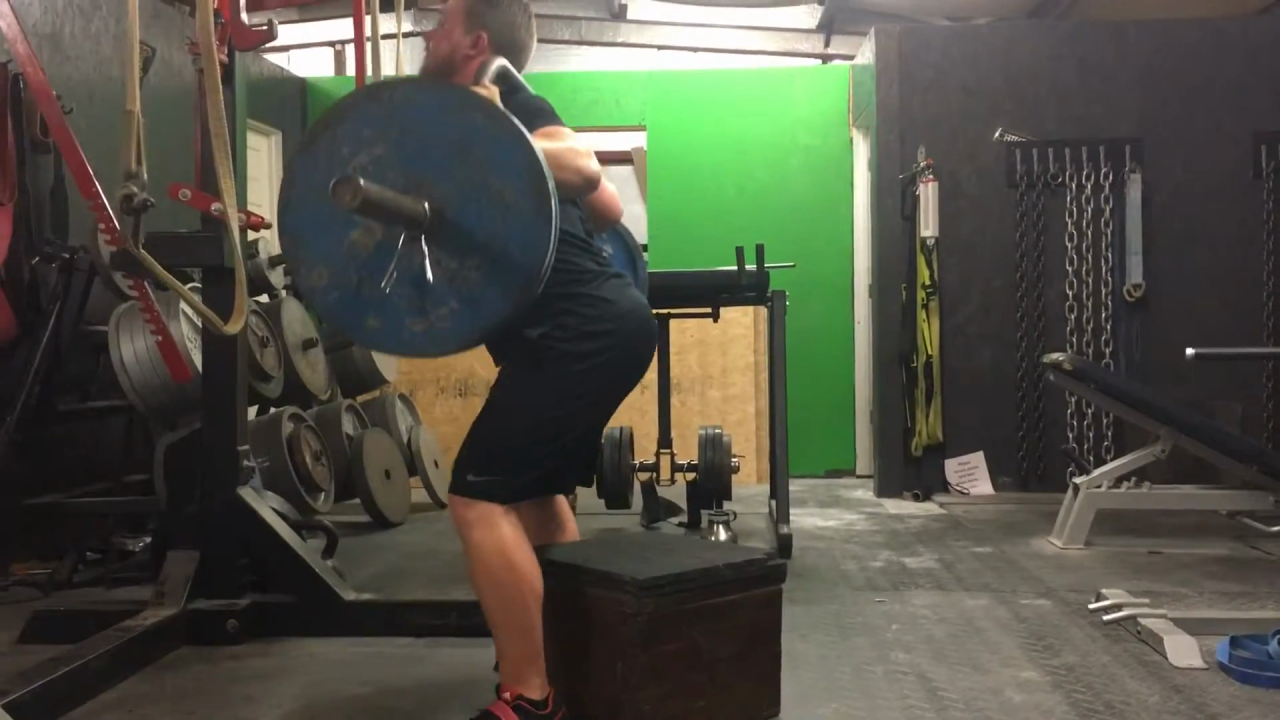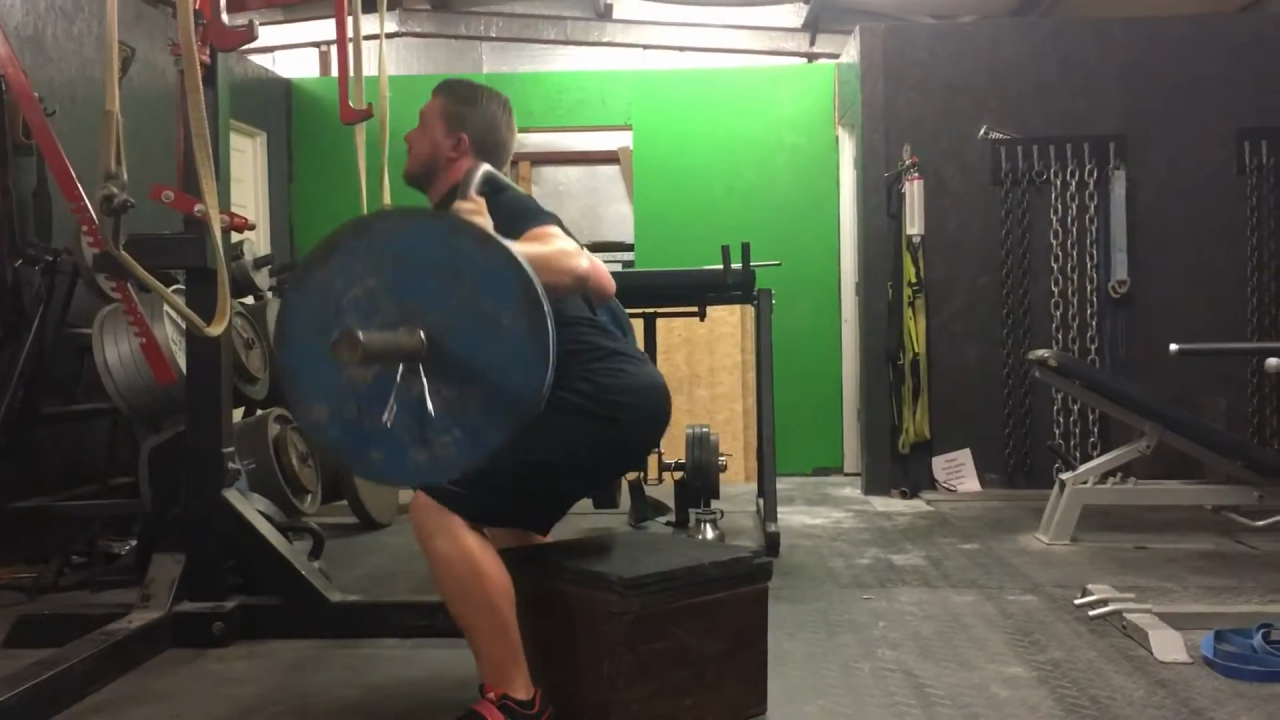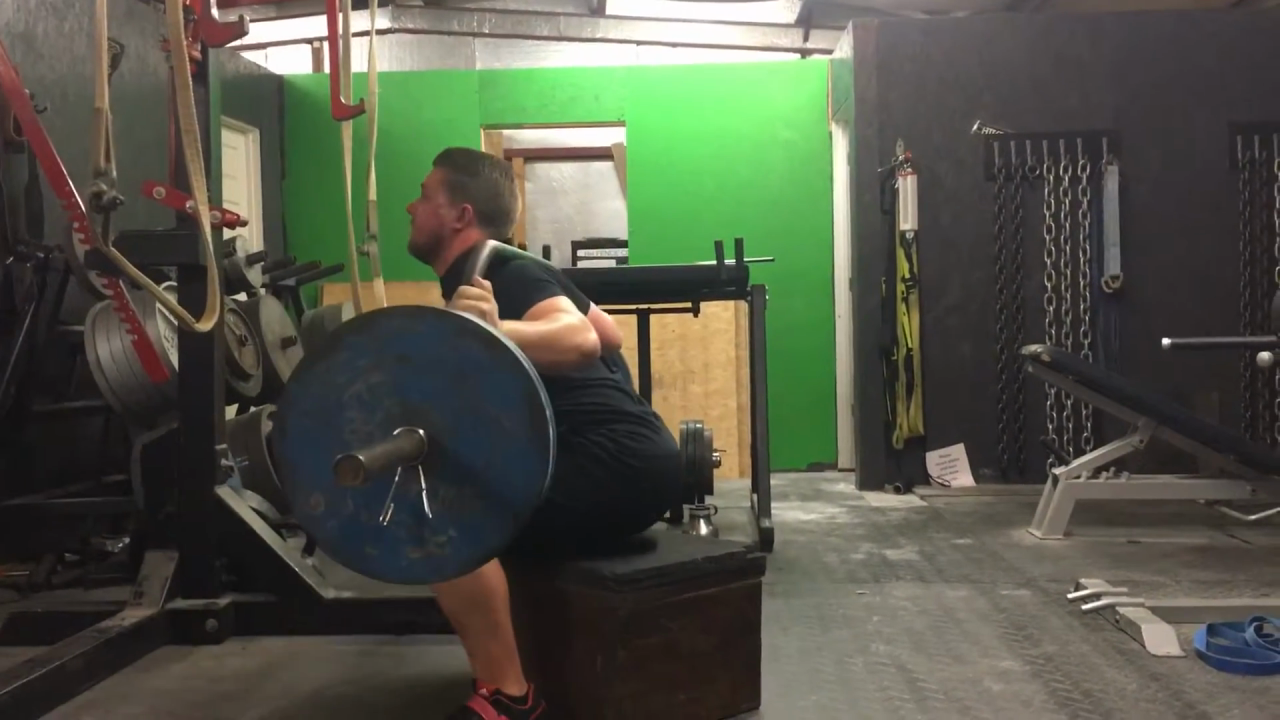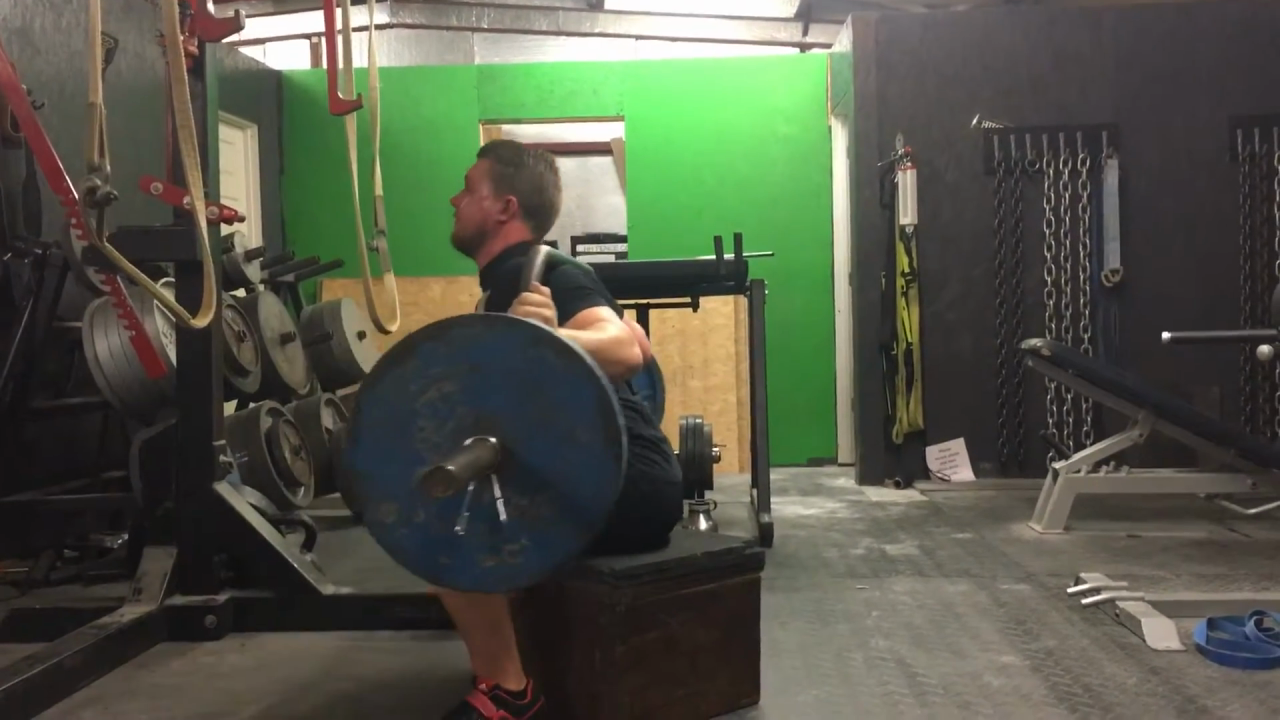
dt=0.5s
person 1, frame 1
left shoulder: (496, 106)
right shoulder: (504, 110)
left elbow: (581, 168)
right elbow: (606, 205)
left hip: (583, 332)
right hip: (603, 323)
left knee: (480, 498)
right knee: (530, 488)
person 1, frame 2
left shoulder: (484, 206)
right shoulder: (485, 208)
left elbow: (571, 264)
right elbow: (600, 280)
left hip: (602, 398)
right hip: (617, 391)
left knee: (441, 509)
right knee: (497, 510)
person 1, frame 3
left shoulder: (494, 276)
right shoulder: (498, 272)
left elbow: (580, 340)
right elbow: (607, 335)
left wrist: (495, 331)
left hip: (621, 464)
right hip: (625, 457)
person 1, frame 4
left shoulder: (532, 277)
right shoulder: (522, 273)
left elbow: (625, 351)
right elbow: (633, 338)
left wrist: (554, 338)
left hip: (625, 486)
right hip: (621, 477)
